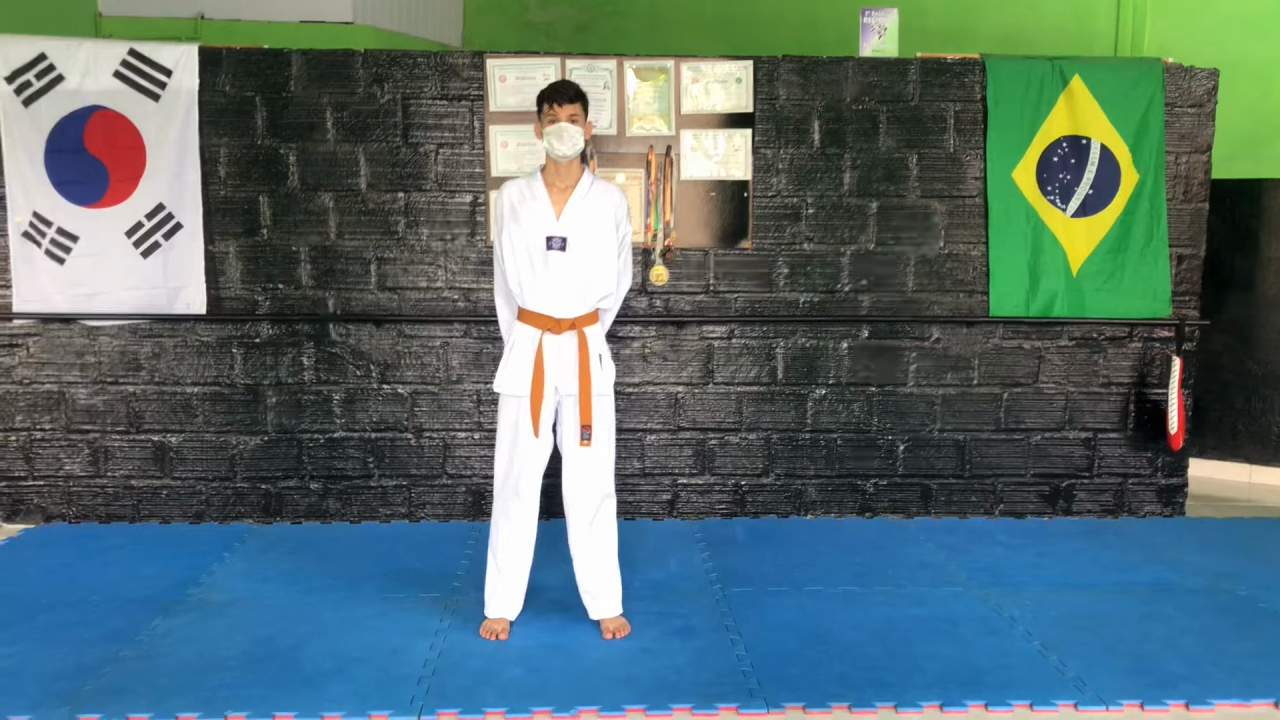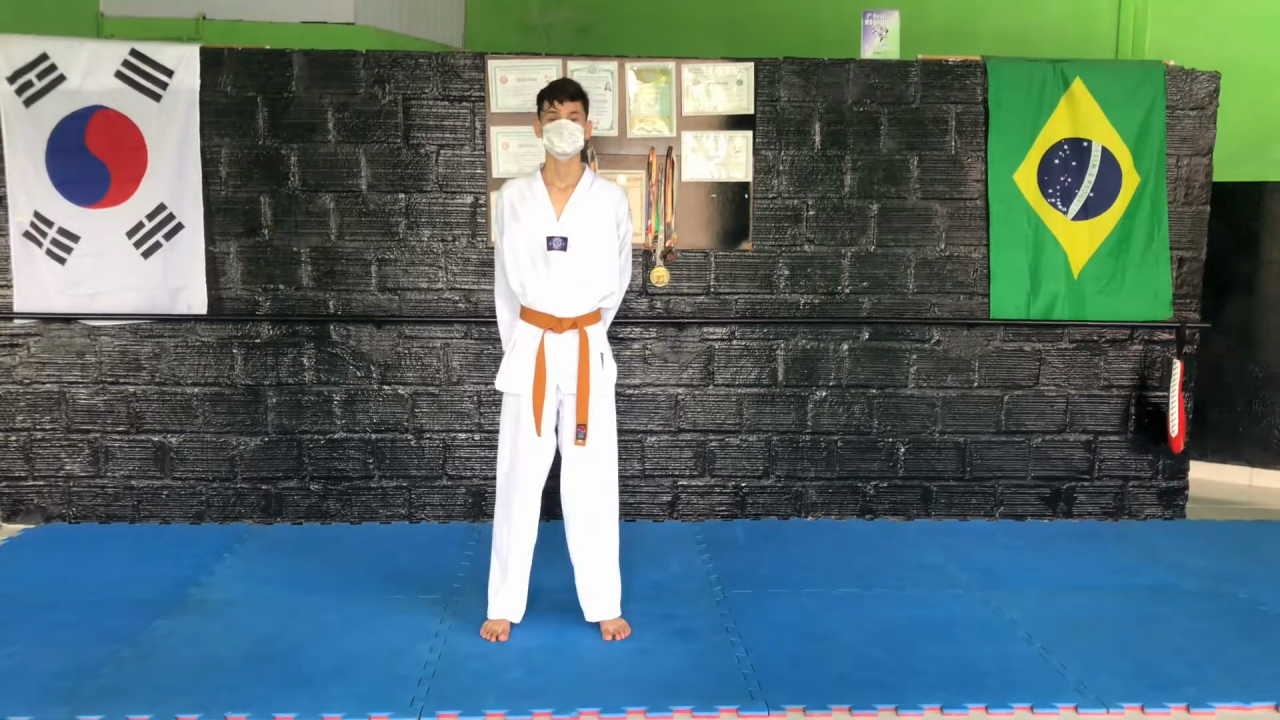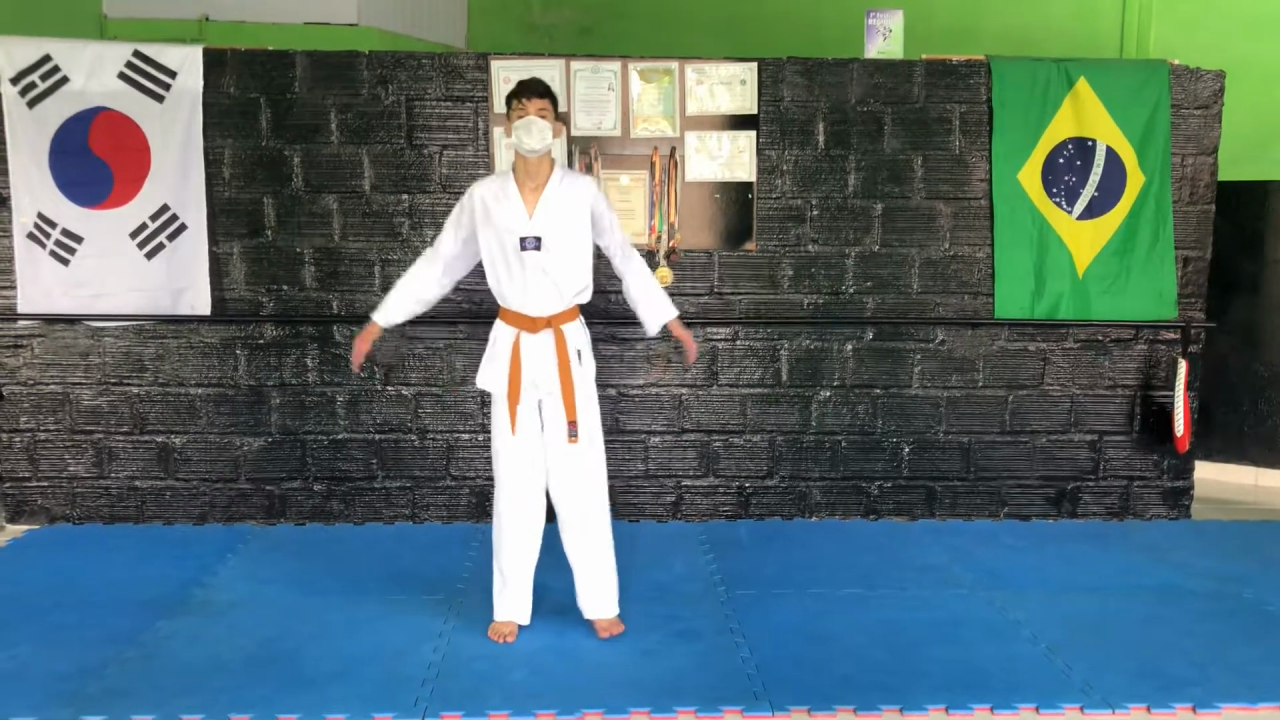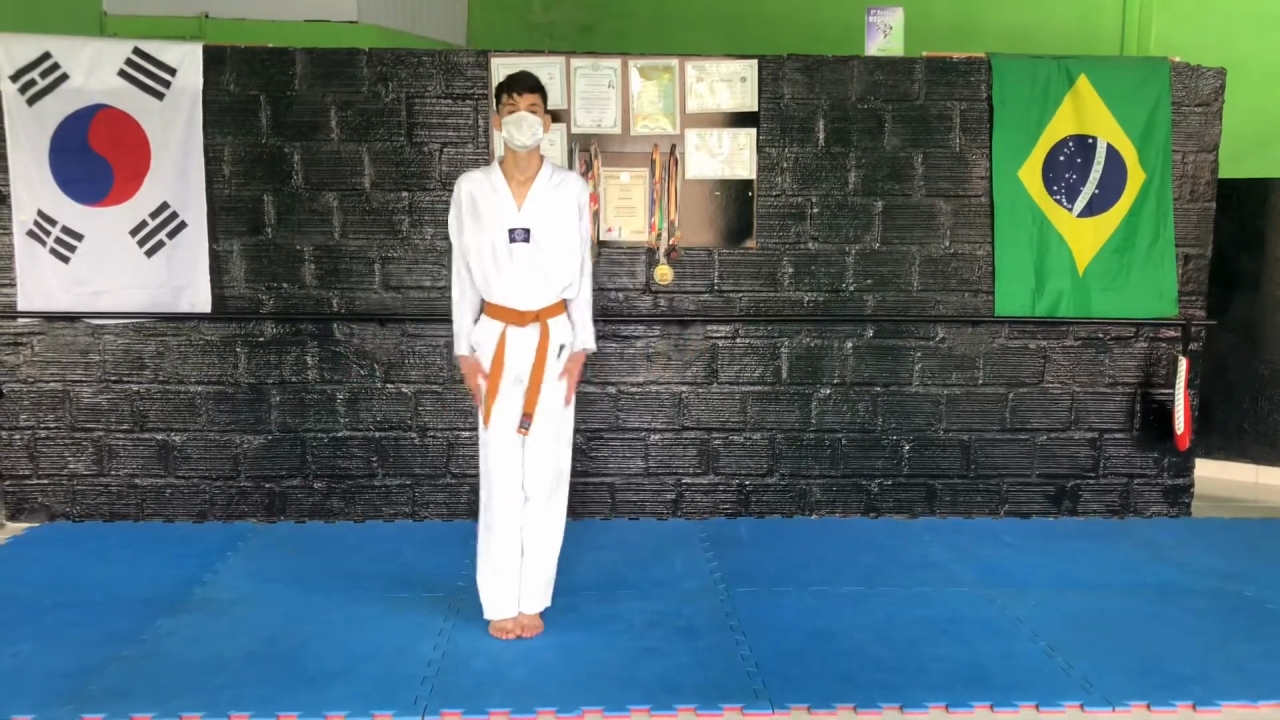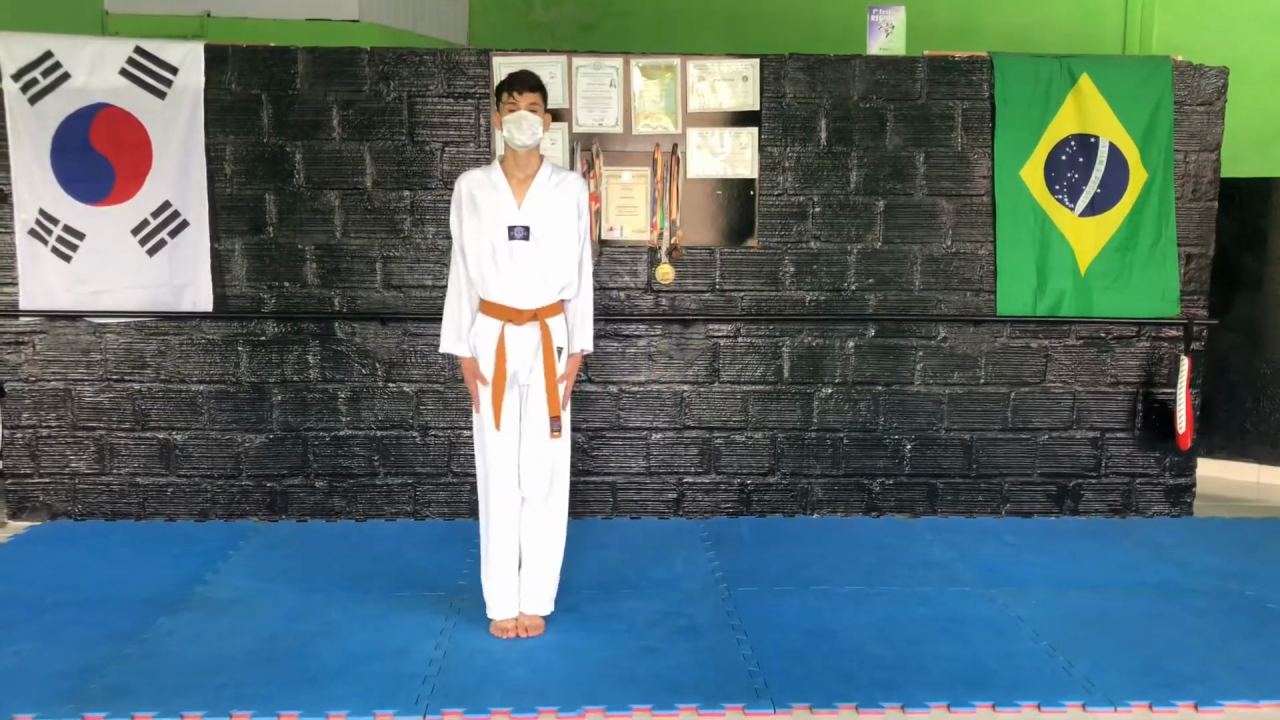
dt=0.4s
person 1, frame 1
left shoulder: (609, 199)
right shoulder: (512, 197)
left elbow: (619, 280)
right elbow: (504, 281)
left wrist: (583, 334)
right wrist: (523, 340)
left hip: (585, 350)
right hip: (528, 349)
left knee: (591, 481)
right knee: (516, 480)
left ankle: (604, 603)
right ankle: (502, 603)
person 1, frame 2
left shoulder: (610, 198)
right shoulder: (513, 196)
left elbow: (618, 279)
right elbow: (505, 282)
left wrist: (580, 334)
right wrist: (522, 343)
left hip: (586, 349)
right hip: (530, 349)
left knee: (593, 483)
right knee: (519, 481)
left ankle: (603, 605)
right ankle: (504, 605)
person 1, frame 3
left shoulder: (583, 193)
right shoulder: (483, 196)
left elbow: (624, 256)
right elbow: (439, 261)
left wrist: (666, 319)
right wrist: (381, 321)
left hip: (566, 345)
right hip: (511, 346)
left knee: (580, 479)
right knee: (514, 483)
left ankle: (601, 604)
right ankle: (510, 606)
person 1, frame 4
left shoulder: (570, 188)
right shoulder: (470, 188)
left elbow: (580, 273)
right elbow: (463, 274)
left wrist: (580, 348)
right wrist: (465, 353)
left hip: (551, 341)
right hip: (495, 341)
left knee: (546, 477)
right knee: (499, 479)
left ankle: (530, 600)
right ankle: (500, 602)
person 1, frame 5
left shoulder: (570, 188)
right shoulder: (471, 187)
left elbow: (581, 273)
right elbow: (462, 272)
left wrist: (578, 349)
right wrist: (463, 352)
left hip: (549, 340)
right hip: (492, 339)
left knee: (545, 476)
right knee: (498, 474)
left ankle: (535, 601)
right ankle: (502, 602)
